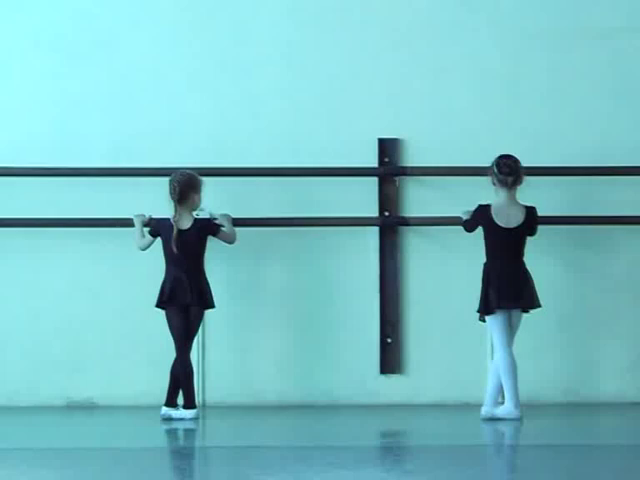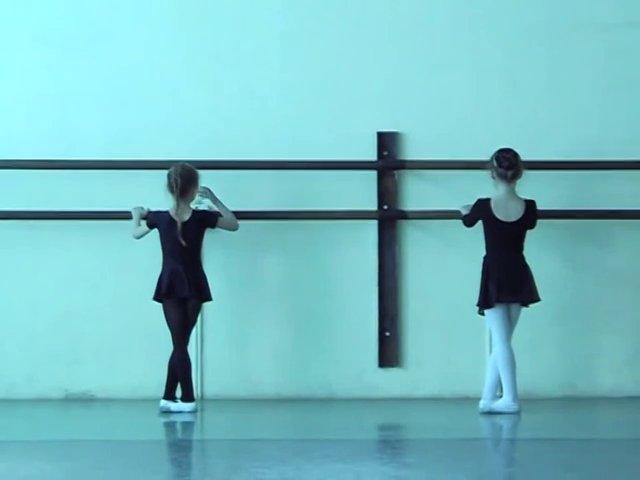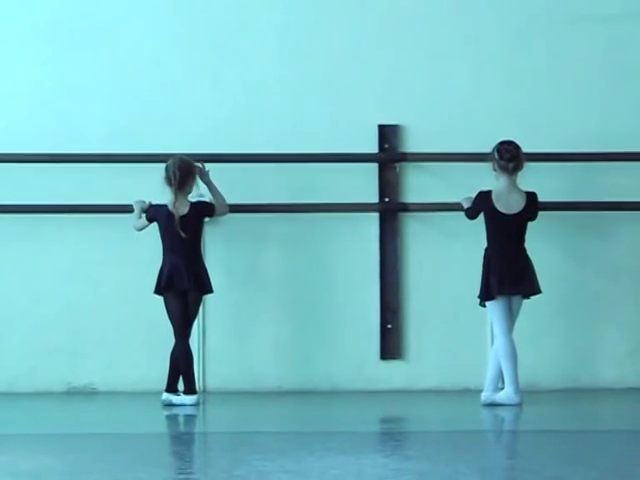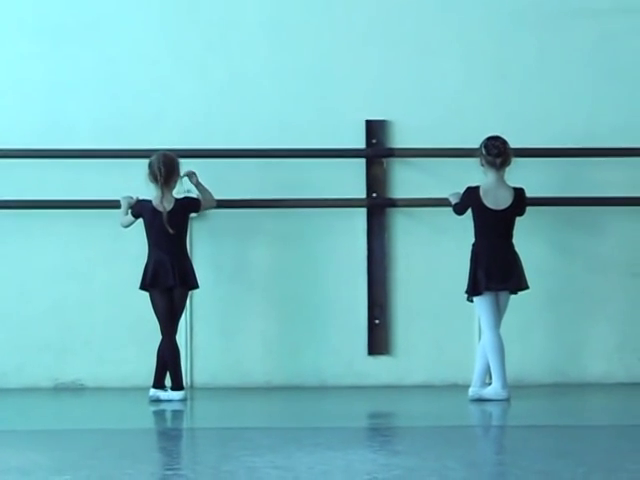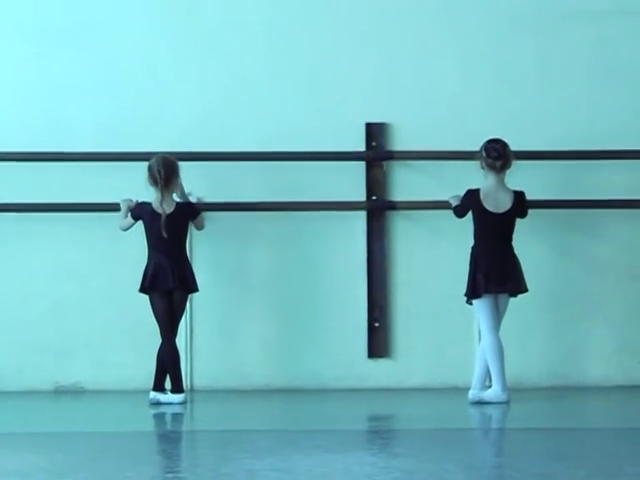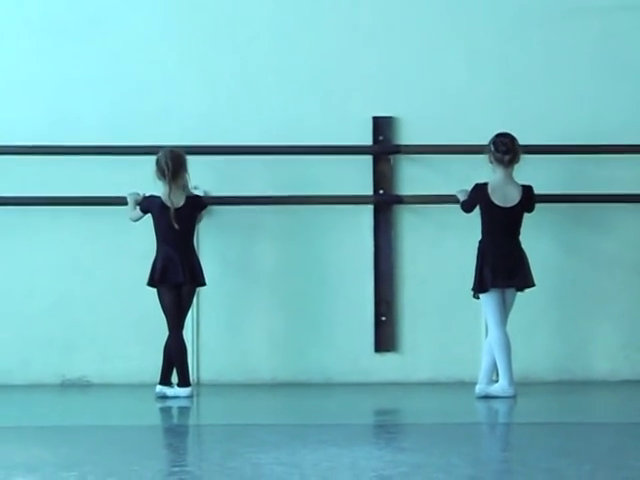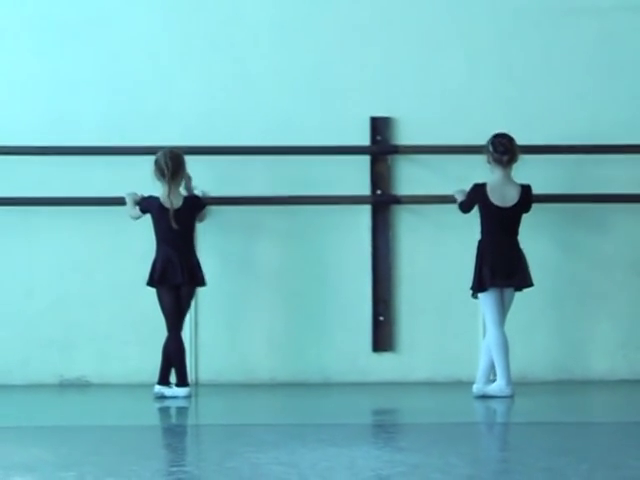
dt=0.3s
person 1, frame 1
left shoulder: (484, 212)
right shoulder: (529, 213)
left elbow: (468, 226)
left wrist: (466, 216)
left hip: (494, 283)
right hip: (518, 283)
left knee: (502, 346)
right knee: (502, 346)
left ankle: (512, 405)
right ankle: (490, 404)
person 1, frame 2
left shoulder: (484, 206)
right shoulder: (528, 207)
left elbow: (468, 222)
left wrist: (465, 211)
left hip: (494, 277)
right hip: (518, 277)
left knee: (500, 340)
right knee: (501, 341)
left ankle: (510, 398)
right ankle: (488, 397)
person 1, frame 3
left shoulder: (485, 198)
right shoulder: (530, 199)
left elbow: (471, 214)
left wrist: (467, 203)
left hip: (495, 269)
right hip: (519, 269)
left knee: (502, 332)
right knee: (503, 332)
left ankle: (512, 390)
right ankle: (490, 389)
person 1, frame 4
left shoulder: (473, 194)
right shoulder: (517, 195)
left elbow: (459, 210)
left wrist: (454, 199)
left hip: (483, 265)
right hip: (506, 265)
left knee: (489, 328)
right knee: (490, 328)
left ankle: (500, 385)
right ankle: (478, 385)
person 1, frame 5
left shoulder: (473, 196)
right shoulder: (518, 198)
left elbow: (459, 212)
left wrist: (454, 201)
left hip: (482, 268)
right hip: (506, 268)
left knee: (488, 330)
right knee: (490, 331)
left ankle: (499, 388)
right ankle: (478, 387)
person 1, frame 6
left shoulder: (481, 191)
right shoulder: (526, 193)
left elbow: (467, 207)
left wrist: (462, 196)
left hip: (489, 262)
right hip: (513, 263)
left knee: (495, 325)
right knee: (496, 326)
left ankle: (506, 383)
right ankle: (484, 382)
person 1, frame 7
left shoulder: (480, 190)
right shoulder: (524, 192)
left elbow: (464, 207)
left wrist: (460, 196)
left hip: (488, 261)
right hip: (512, 262)
left knee: (493, 325)
right knee: (494, 325)
left ankle: (504, 382)
right ankle: (482, 381)
person 2, frame 1
left shoulder: (162, 225)
right shoulder: (204, 225)
left elbow: (141, 245)
right elbow: (231, 239)
left wrist: (139, 224)
right wrist: (226, 220)
left hip: (173, 292)
right hip: (196, 292)
left knee: (182, 350)
right knee: (184, 350)
left ankle: (189, 406)
right ankle: (170, 405)
person 2, frame 2
left shoulder: (159, 218)
right shoulder: (202, 217)
left elbow: (136, 233)
right elbow: (234, 224)
left wrist: (137, 216)
right wrist: (214, 199)
left hip: (170, 285)
right hip: (194, 285)
left knee: (179, 344)
right knee: (181, 343)
left ankle: (188, 399)
right ankle: (169, 398)
person 2, frame 3
left shoulder: (158, 211)
right shoulder: (199, 209)
left elbow: (137, 226)
right elbow: (224, 208)
left wrist: (138, 209)
right wrist: (208, 181)
left hip: (170, 277)
right hip: (194, 278)
left knee: (181, 336)
right knee: (182, 336)
left ankle: (190, 392)
right ankle: (171, 391)
person 2, frame 4
left shoulder: (143, 207)
right shoulder: (185, 205)
left elbow: (124, 222)
right elbow: (212, 203)
left wrist: (125, 205)
right wrist: (196, 182)
left hip: (157, 273)
right hip: (180, 274)
left knee: (167, 332)
right knee: (169, 332)
left ankle: (177, 388)
right ankle: (158, 387)
person 2, frame 5
left shoulder: (143, 210)
right shoulder: (186, 209)
left elbow: (123, 226)
right elbow: (200, 225)
left wrist: (125, 208)
right wrist: (183, 196)
left hip: (157, 276)
right hip: (180, 276)
left knee: (167, 335)
right knee: (169, 335)
left ankle: (177, 391)
right ankle: (158, 389)
person 2, frame 6
left shoulder: (152, 203)
right shoulder: (194, 202)
left elbow: (132, 216)
left wrist: (132, 201)
right wrist: (186, 190)
left hip: (164, 270)
right hip: (188, 270)
left knee: (174, 329)
right knee: (176, 328)
left ankle: (184, 384)
right ankle: (164, 383)
person 2, frame 7
left shoulder: (152, 204)
right shoulder: (192, 203)
left elbow: (134, 214)
left wrist: (131, 201)
right wrist: (189, 189)
left hip: (164, 270)
right hip: (188, 270)
left knee: (173, 329)
right knee: (175, 328)
left ankle: (182, 384)
right ankle: (163, 383)
